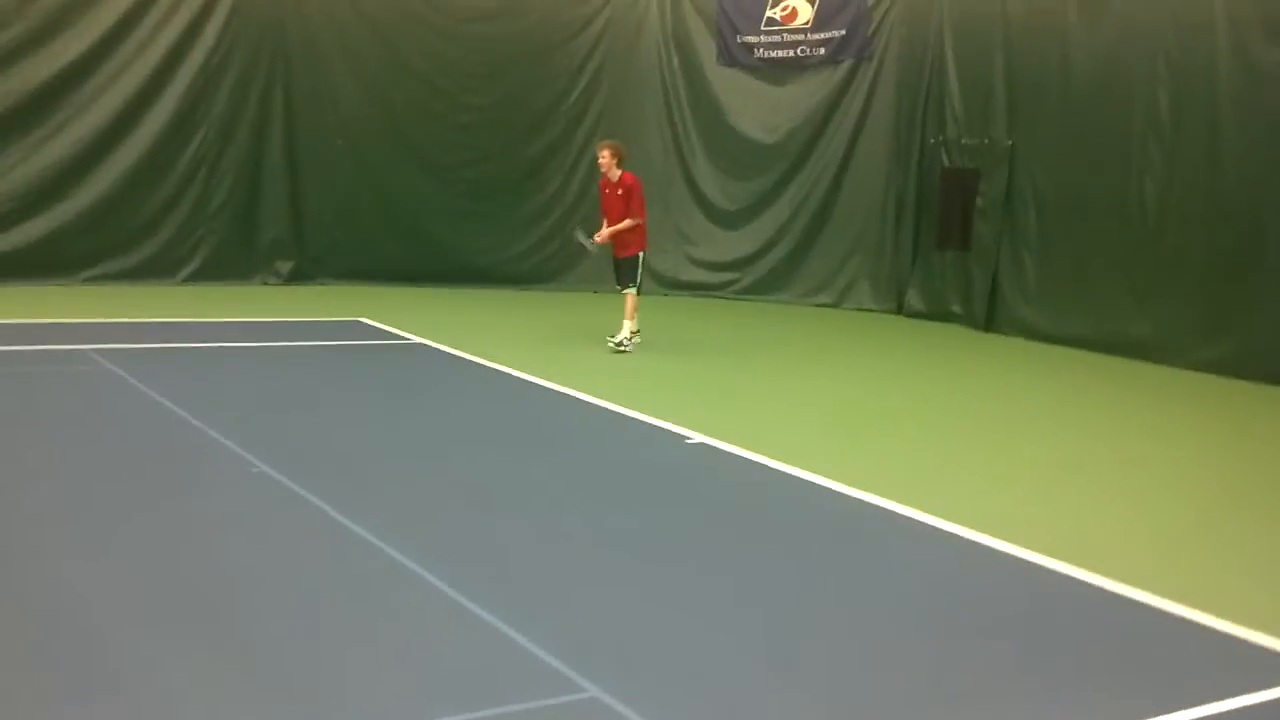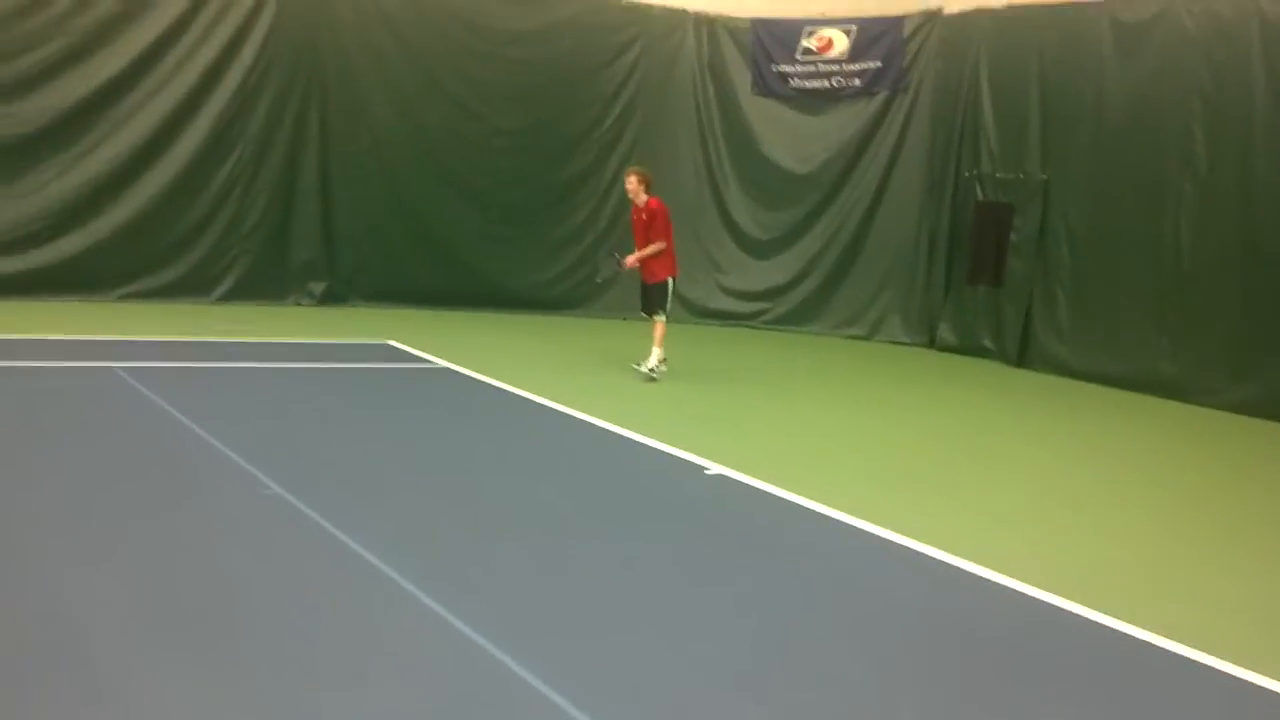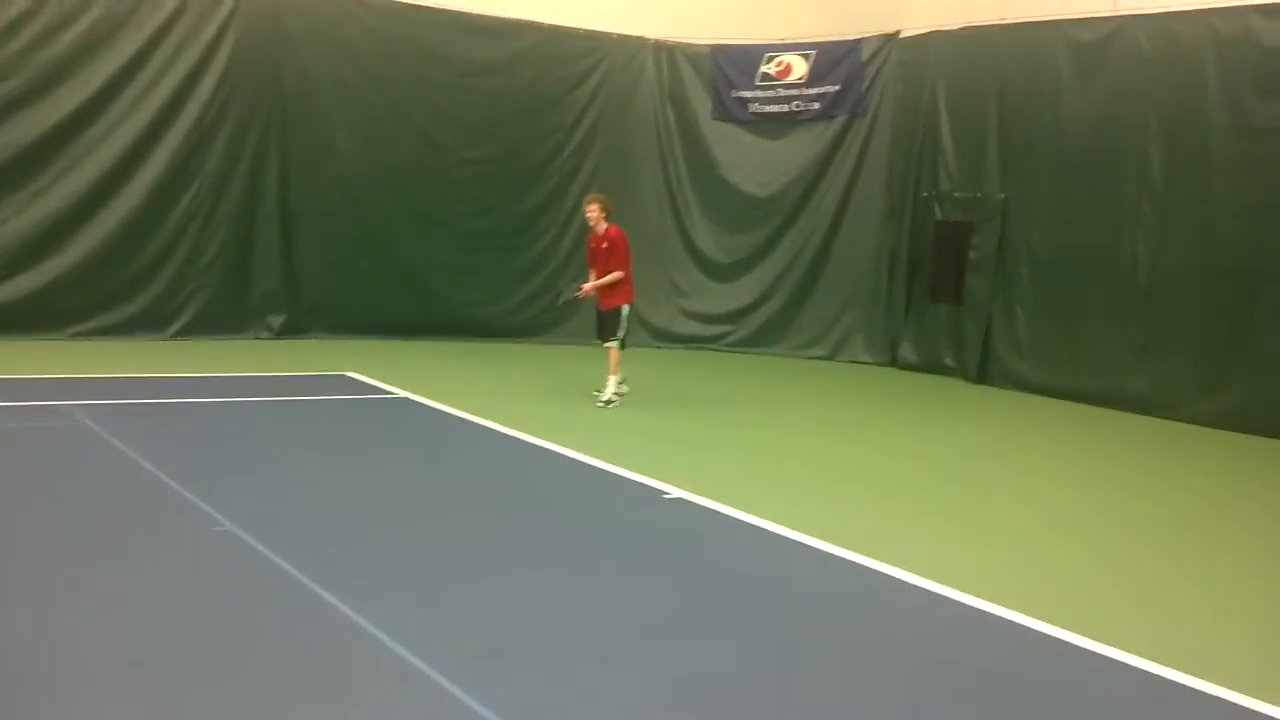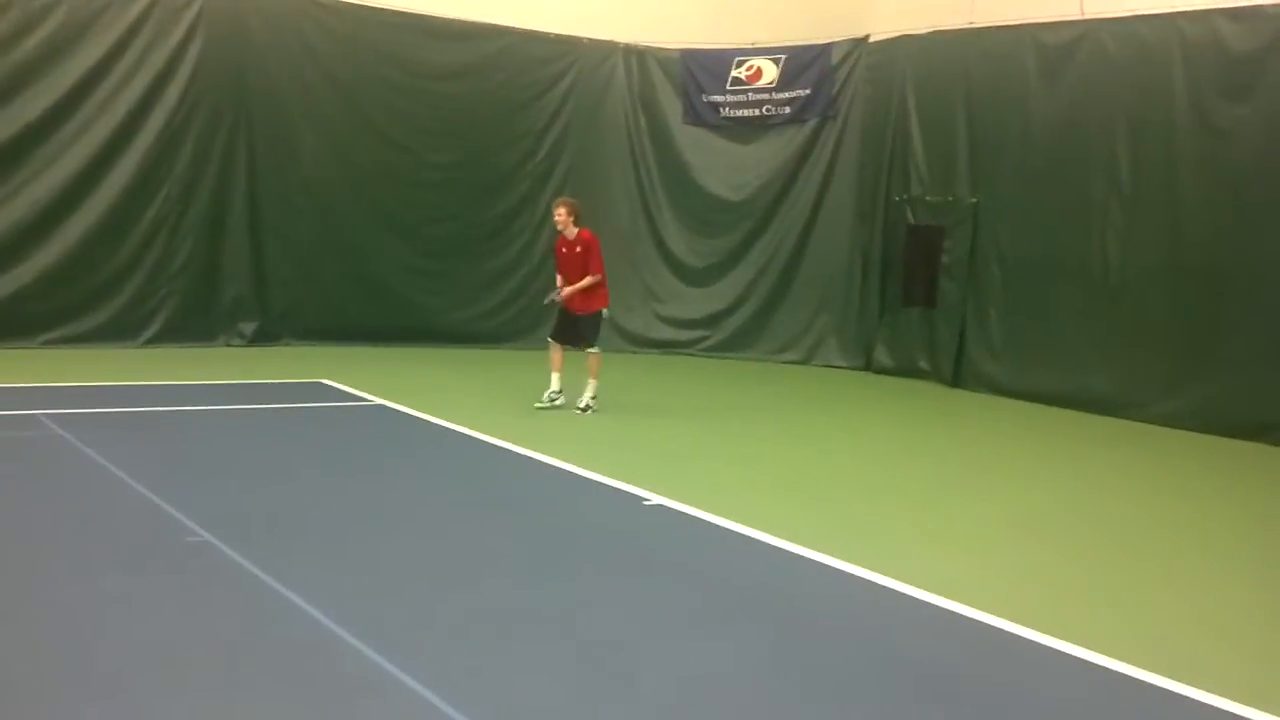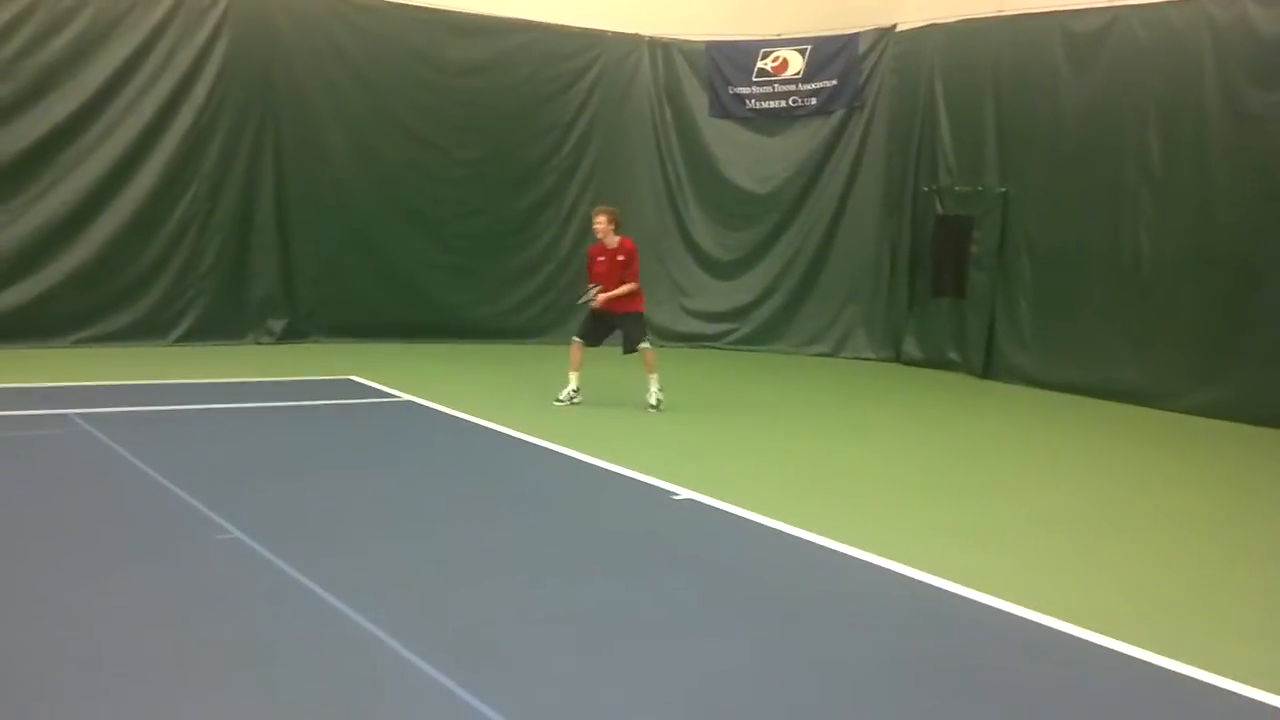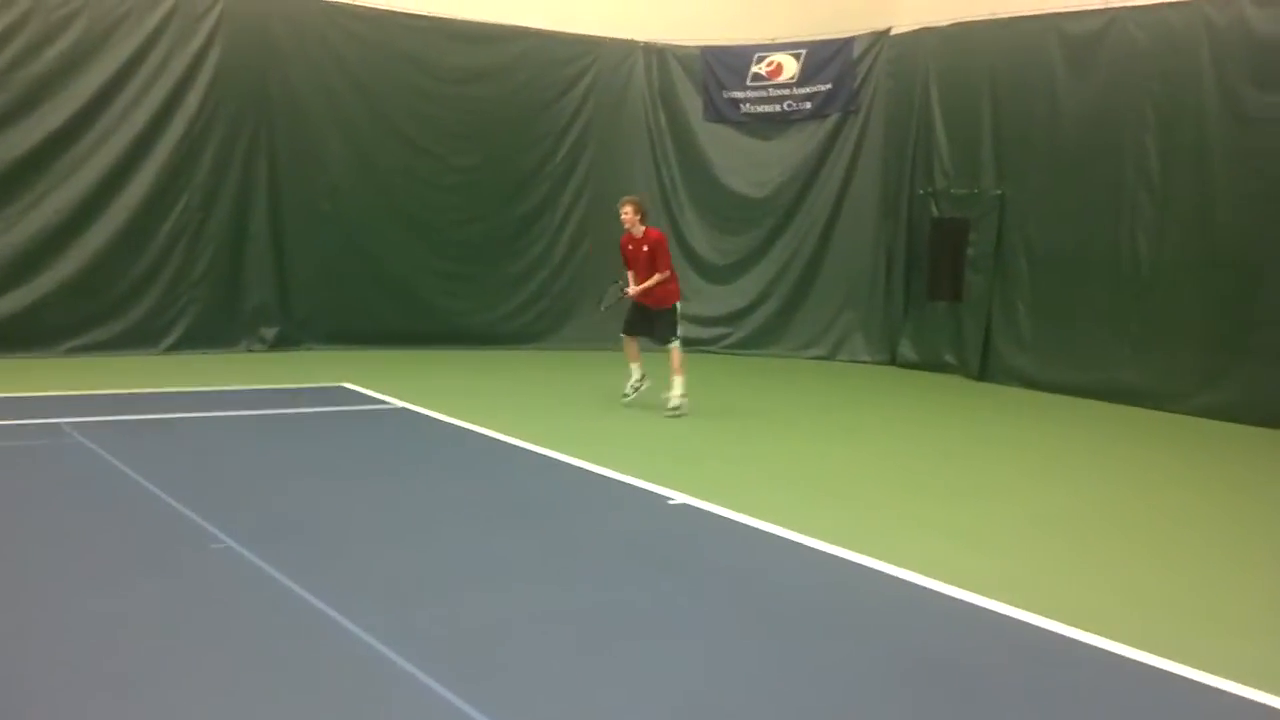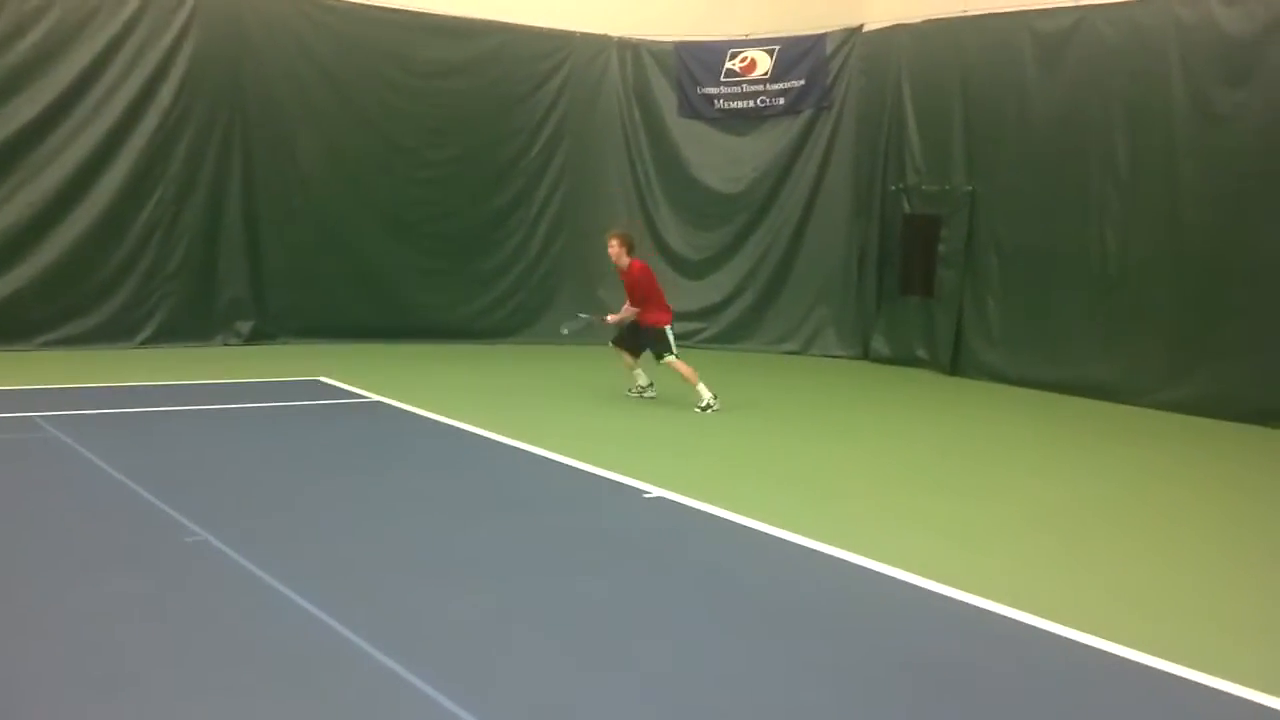
dt=0.3s
person 1, frame 1
left shoulder: (631, 182)
right shoulder: (603, 184)
left elbow: (636, 218)
left wrist: (611, 231)
right wrist: (603, 231)
left hip: (633, 244)
right hip: (618, 244)
left knee: (630, 288)
right knee: (625, 288)
left ankle: (625, 336)
right ankle: (633, 331)
person 1, frame 2
left shoulder: (656, 207)
right shoulder: (635, 209)
left elbow: (660, 243)
left wrist: (637, 256)
right wrist: (636, 258)
left hip: (662, 270)
right hip: (647, 270)
left knee: (659, 315)
right knee: (652, 315)
left ankle: (654, 361)
right ankle: (659, 359)
person 1, frame 3
left shoulder: (616, 236)
right shoulder: (592, 237)
left elbow: (620, 272)
left wrist: (595, 284)
right wrist: (590, 285)
left hip: (619, 297)
right hip: (602, 297)
left knee: (613, 342)
right knee: (605, 341)
left ankle: (613, 390)
right ankle: (619, 382)
person 1, frame 4
left shoulder: (588, 239)
right shoulder: (559, 243)
left elbow: (597, 275)
left wrist: (572, 289)
right wrist: (560, 289)
left hip: (593, 302)
right hip: (570, 302)
left knee: (591, 348)
right knee: (555, 341)
left ankle: (590, 396)
right ankle: (556, 390)
person 1, frame 5
left shoulder: (629, 248)
right shoulder: (594, 251)
left elbow: (634, 284)
right elbow: (594, 281)
left wrist: (608, 295)
right wrist: (597, 295)
left hip: (630, 306)
right hip: (604, 307)
left knee: (643, 346)
right knee: (578, 342)
left ankle: (655, 390)
right ankle: (572, 390)
person 1, frame 6
left shoulder: (657, 238)
right shoulder: (625, 241)
left elbow: (664, 272)
left wrist: (640, 288)
right wrist: (632, 285)
left hip: (665, 297)
right hip: (642, 297)
left knee: (672, 343)
right knee: (628, 334)
left ankle: (678, 394)
right ankle: (637, 378)
person 1, frame 7
left shoulder: (638, 271)
right shoulder: (624, 271)
left elbow: (637, 308)
left wrist: (617, 318)
right wrist: (626, 309)
left hip: (658, 320)
right hip: (642, 320)
left knee: (671, 360)
right knee: (620, 345)
left ankle: (707, 396)
right ankle: (644, 384)
